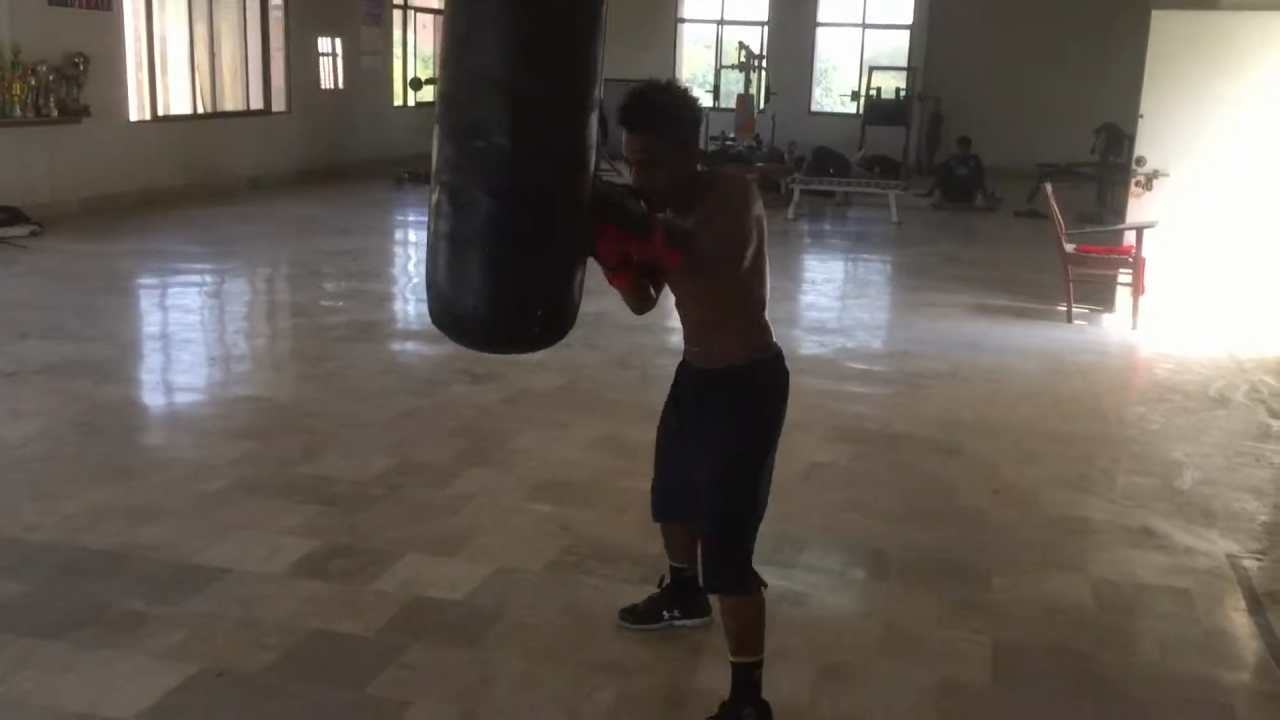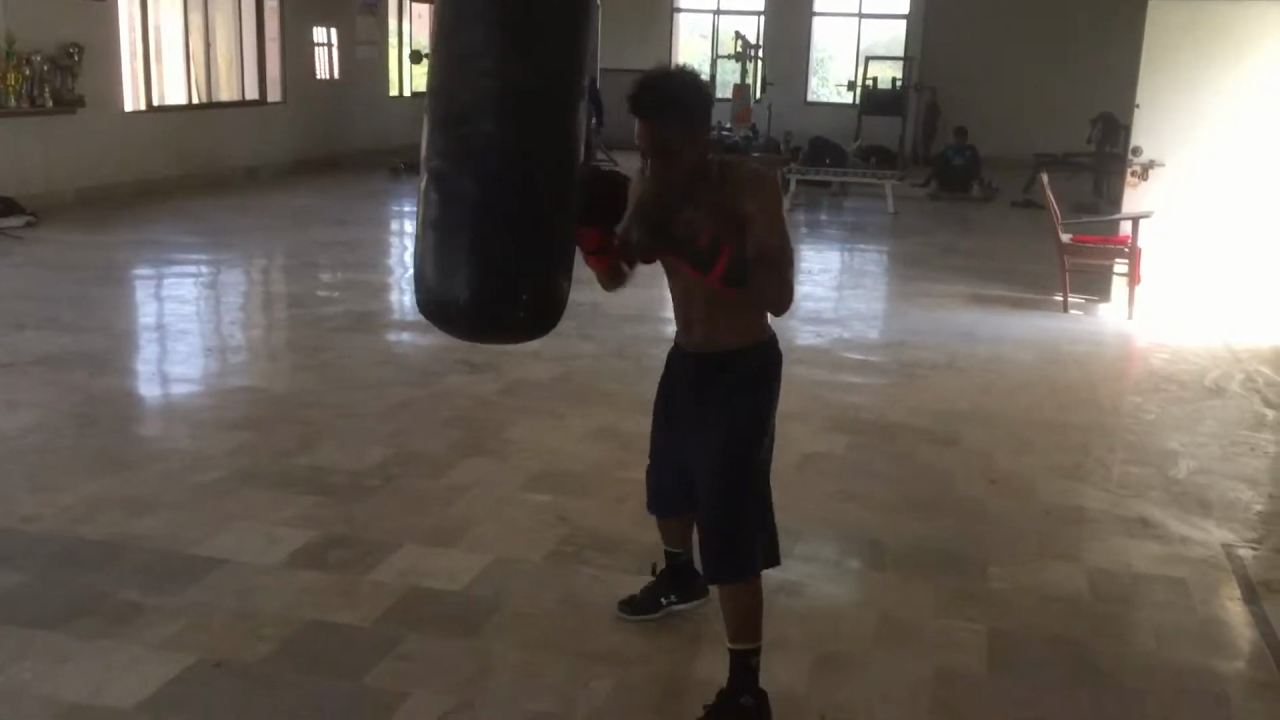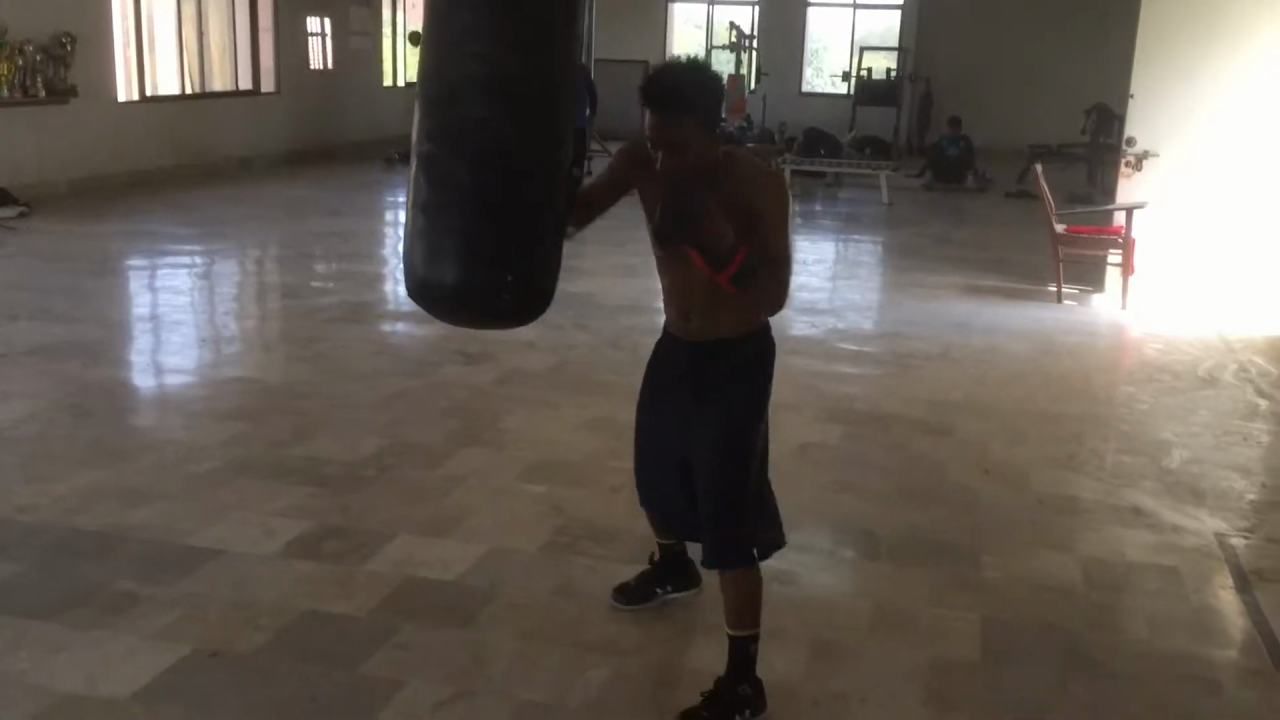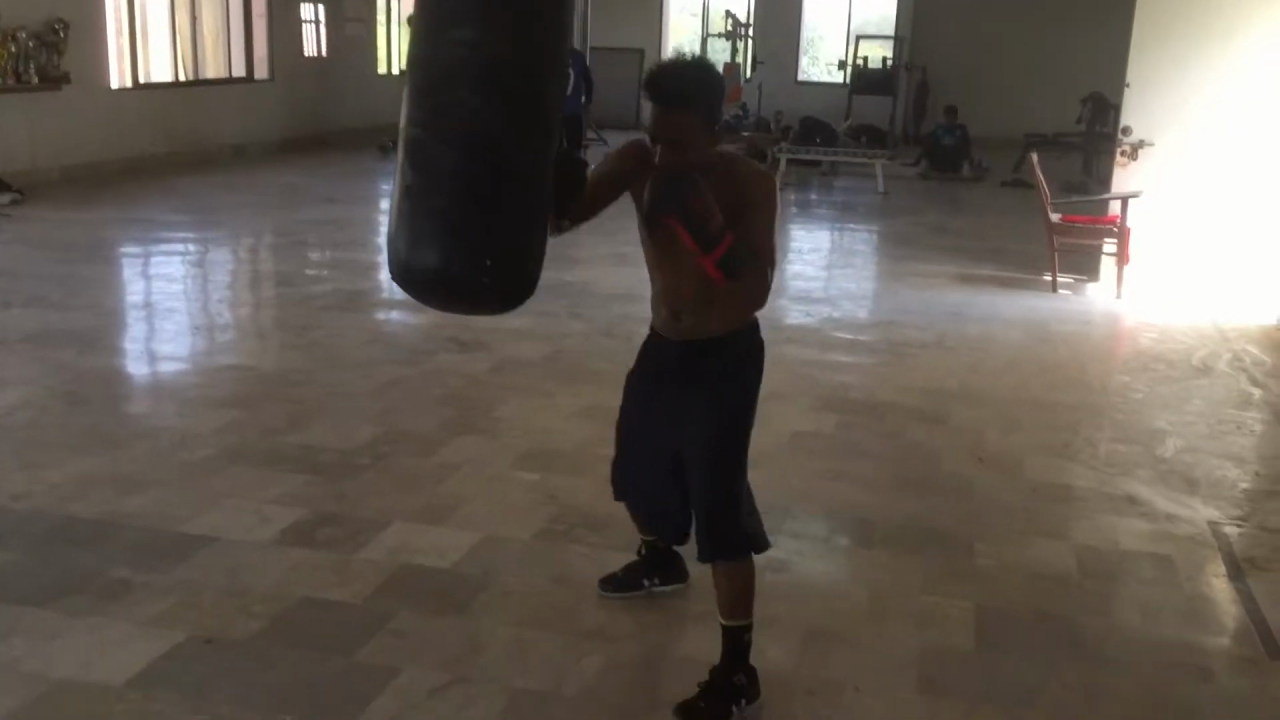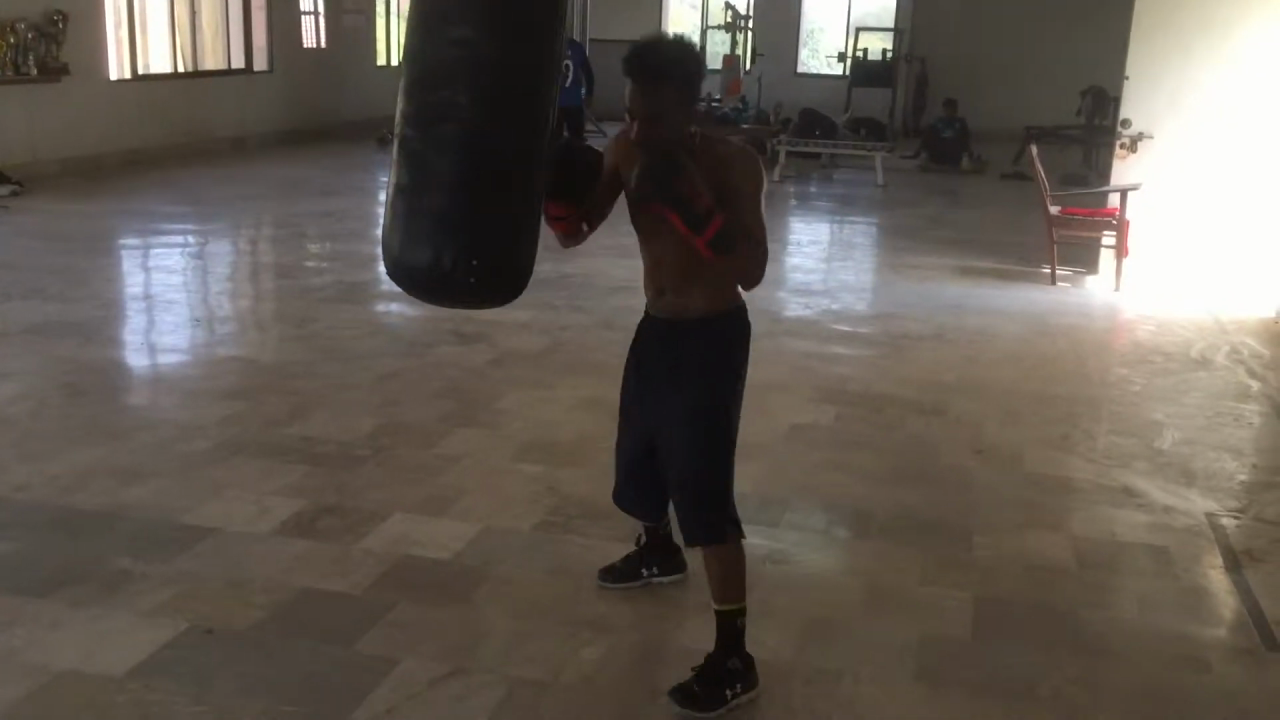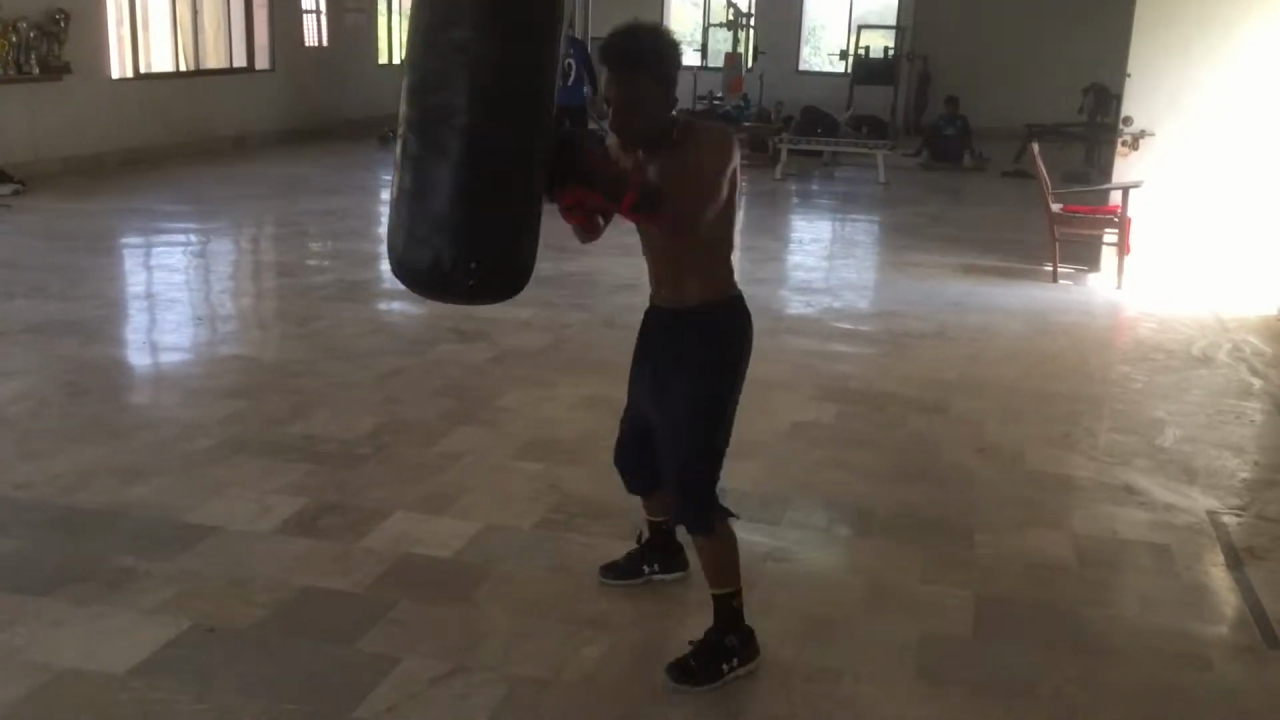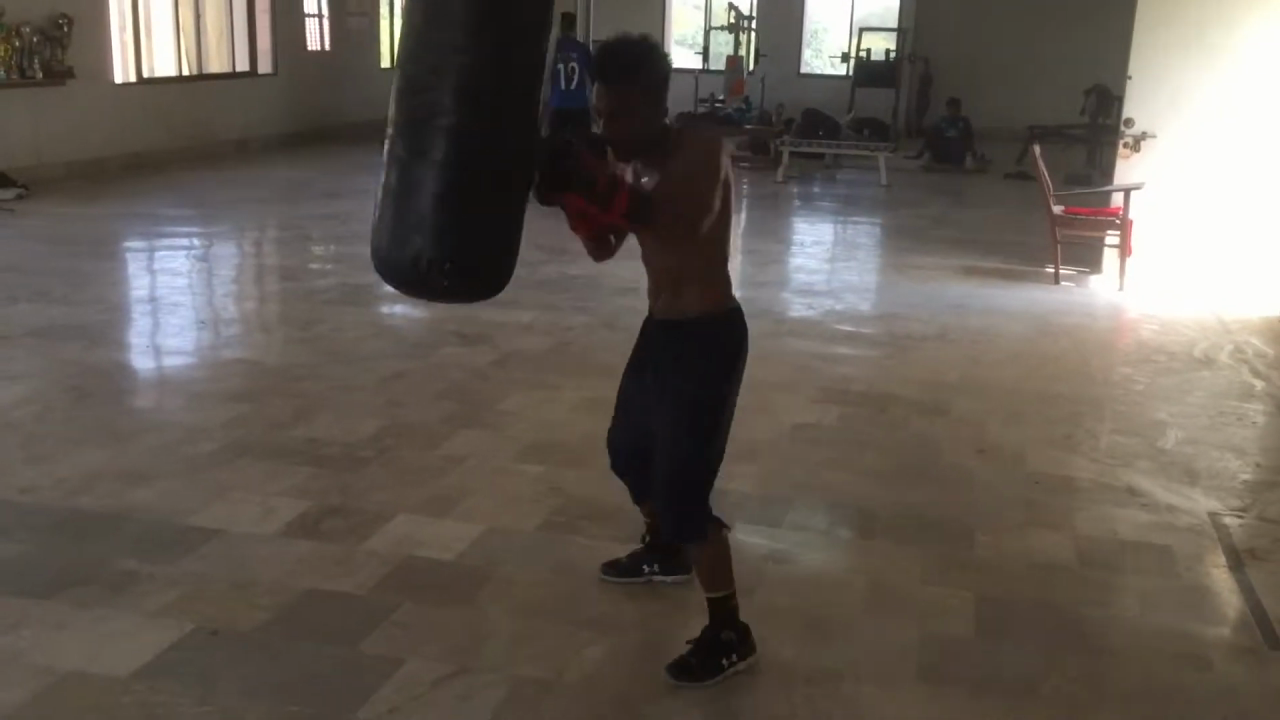
dt=0.1s
person 1, frame 1
left shoulder: (732, 195)
right shoulder: (658, 205)
left elbow: (722, 270)
right elbow: (640, 303)
left wrist: (634, 224)
right wrist: (614, 243)
left hip: (749, 383)
right hip: (695, 374)
left knee: (726, 545)
right knee: (674, 494)
right ankle: (682, 594)
person 1, frame 2
left shoulder: (752, 188)
right shoulder: (650, 184)
left elbow: (778, 297)
right elbow: (612, 279)
left wrist: (701, 244)
right wrist: (595, 238)
left hip: (745, 370)
right hip: (685, 360)
left knee: (730, 530)
right knee: (667, 481)
right ankle: (679, 577)
person 1, frame 3
left shoulder: (757, 183)
right shoulder: (641, 162)
left elbow: (774, 297)
right elbow: (571, 216)
left wrist: (715, 239)
left hip: (737, 359)
right hip: (674, 349)
left knee: (729, 518)
right knee: (657, 475)
right ankle: (671, 567)
person 1, frame 4
left shoulder: (750, 183)
right shoulder: (635, 161)
left elbow: (756, 290)
right elbow: (564, 216)
left wrist: (704, 224)
left hip: (728, 357)
right hip: (661, 348)
left knee: (721, 511)
right knee: (641, 468)
right ankle: (660, 560)
person 1, frame 5
left shoulder: (733, 163)
right shoulder: (627, 151)
left elbow: (750, 272)
right elbow: (574, 235)
left wrist: (695, 205)
left hip: (715, 339)
right hip: (655, 332)
left knee: (705, 495)
right knee: (640, 460)
left ankle: (732, 659)
right ankle: (658, 551)
person 1, frame 6
left shoulder: (711, 145)
right shoulder: (623, 145)
left elbow: (686, 224)
right elbow: (588, 233)
left wrist: (611, 182)
right wrist: (573, 184)
left hip: (713, 328)
right hip: (662, 320)
left knee: (692, 482)
right knee: (641, 450)
left ankle: (732, 635)
right ankle: (661, 547)
person 1, frame 7
left shoulder: (702, 151)
right shoulder: (622, 158)
left elbow: (683, 229)
right elbow: (602, 248)
left wrist: (589, 185)
right wrist: (570, 187)
left hip: (709, 338)
right hip: (661, 328)
left knee: (683, 490)
right knee: (633, 450)
left ankle: (728, 633)
right ankle: (663, 549)
